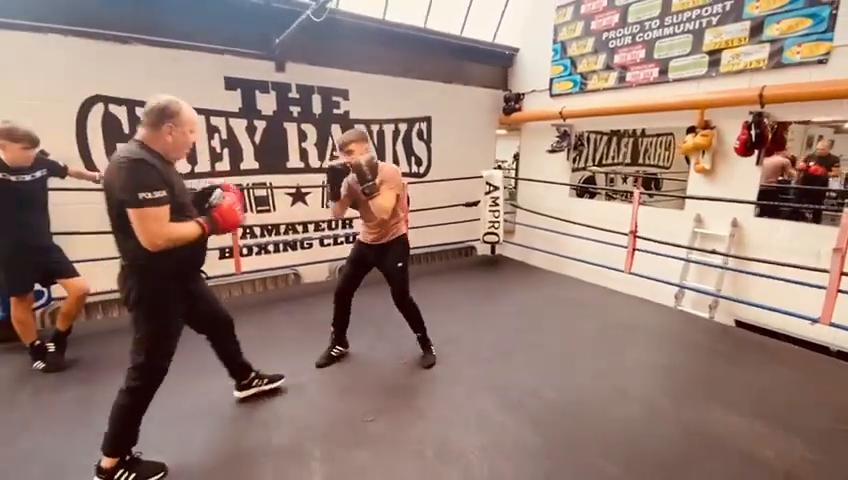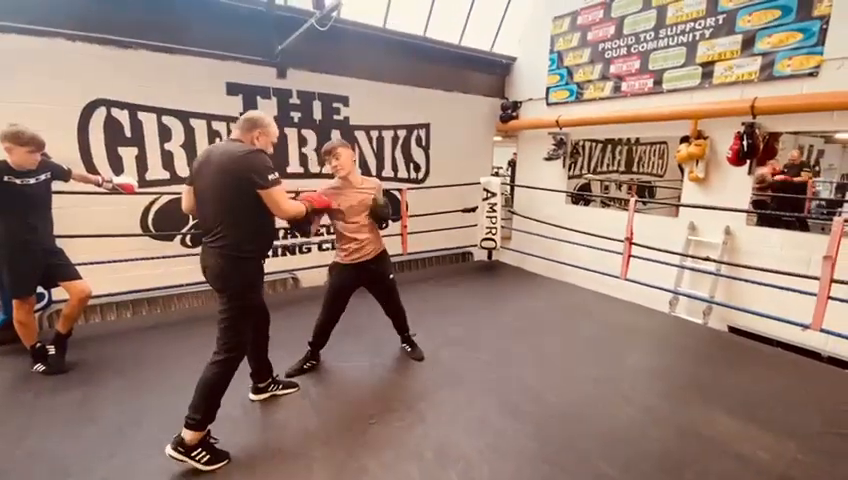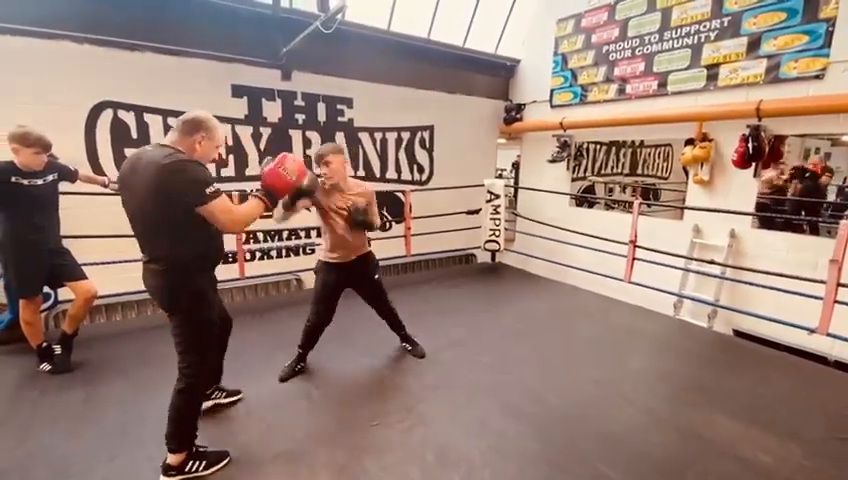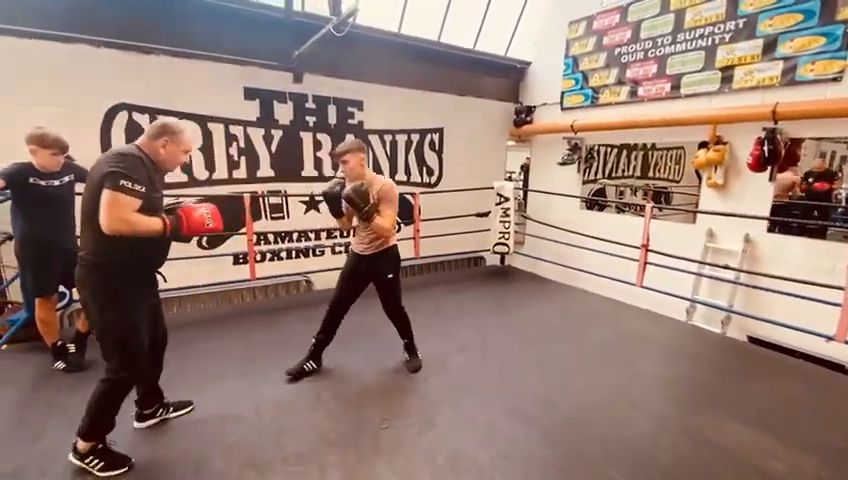
dt=0.7s
person 1, frame 1
left shoulder: (153, 160)
right shoulder: (136, 167)
right elbow: (155, 237)
left wrist: (203, 203)
right wrist: (210, 222)
left hip: (181, 276)
right hip: (154, 285)
left knee: (220, 325)
right knee: (148, 371)
left ankle: (246, 379)
person 1, frame 2
left shoulder: (206, 157)
right shoulder: (252, 159)
left elbow: (189, 206)
right elbow: (285, 210)
right wrist: (312, 203)
left hip: (218, 254)
right hip: (237, 262)
left knee: (258, 319)
right knee: (231, 347)
left ankle: (263, 382)
right ankle: (189, 438)
person 1, frame 3
left shoulder: (135, 162)
right shoulder: (183, 169)
right elbow: (232, 221)
right wrist: (268, 196)
left hip: (163, 270)
right hip: (185, 278)
left knee: (219, 324)
right knee: (196, 364)
left ankle: (208, 391)
person 1, frame 4
left shoulder: (139, 165)
right shoulder: (126, 164)
right elbow: (114, 222)
left wrist: (175, 216)
right wrist: (173, 225)
left hip: (136, 274)
right hip: (110, 278)
left knee: (154, 341)
right knee: (124, 362)
left ankle: (149, 406)
right ankle: (87, 445)
person 2, frame 1
left shoulder: (41, 164)
left elbow: (71, 171)
left wrist: (99, 177)
left hip: (44, 245)
left knee: (80, 289)
right knee: (21, 301)
left ankle: (56, 342)
right ankle: (37, 351)
person 2, frame 2
left shoulder: (46, 167)
left elbow: (74, 174)
left wrist: (104, 182)
left hip: (47, 247)
left knee: (82, 291)
right knee: (24, 303)
left ankle: (57, 344)
right ankle: (38, 355)
person 2, frame 3
left shoulder: (53, 168)
left elbow: (81, 175)
left wrist: (108, 182)
left hip: (53, 246)
left knee: (87, 291)
right knee: (30, 303)
left ankle: (63, 343)
right ankle: (44, 353)
person 2, frame 4
left shoulder: (70, 169)
right shoulder: (21, 172)
left hip: (68, 247)
right hip: (35, 250)
right knee: (45, 301)
left ankle: (77, 342)
right ankle: (58, 352)
person 3, frame 1
left shoulder: (389, 172)
right shoulder: (351, 178)
left elbow: (383, 212)
right elbow: (337, 214)
left wrist: (368, 183)
right wrist: (334, 184)
left hip: (393, 242)
right hip: (365, 243)
left knee: (401, 297)
right knee: (342, 291)
left ankle: (426, 345)
right ankle: (338, 343)
person 3, frame 2
left shoulder: (373, 185)
right shoulder: (328, 191)
left wrist: (382, 213)
left hip: (376, 259)
right hip: (345, 265)
left knee: (393, 306)
right knee: (328, 316)
left ankle: (407, 340)
right ankle: (312, 355)
person 3, frame 3
left shoulder: (365, 190)
right shoulder: (317, 190)
left elbow: (375, 223)
right elbow: (280, 217)
left wrist: (367, 222)
right wrist: (291, 199)
left hip: (361, 260)
right hip: (331, 264)
left knee: (383, 306)
right knee: (319, 318)
left ankle: (405, 338)
right ankle: (300, 358)
person 3, frame 4
left shoulder: (385, 187)
right shoulder: (349, 186)
left elbow: (387, 230)
right elbow: (346, 225)
left wrist: (365, 209)
right wrist: (335, 206)
left hip: (384, 255)
right hip: (358, 255)
left knee: (393, 307)
right knee: (337, 306)
left ankle: (411, 350)
right ankle: (313, 357)
